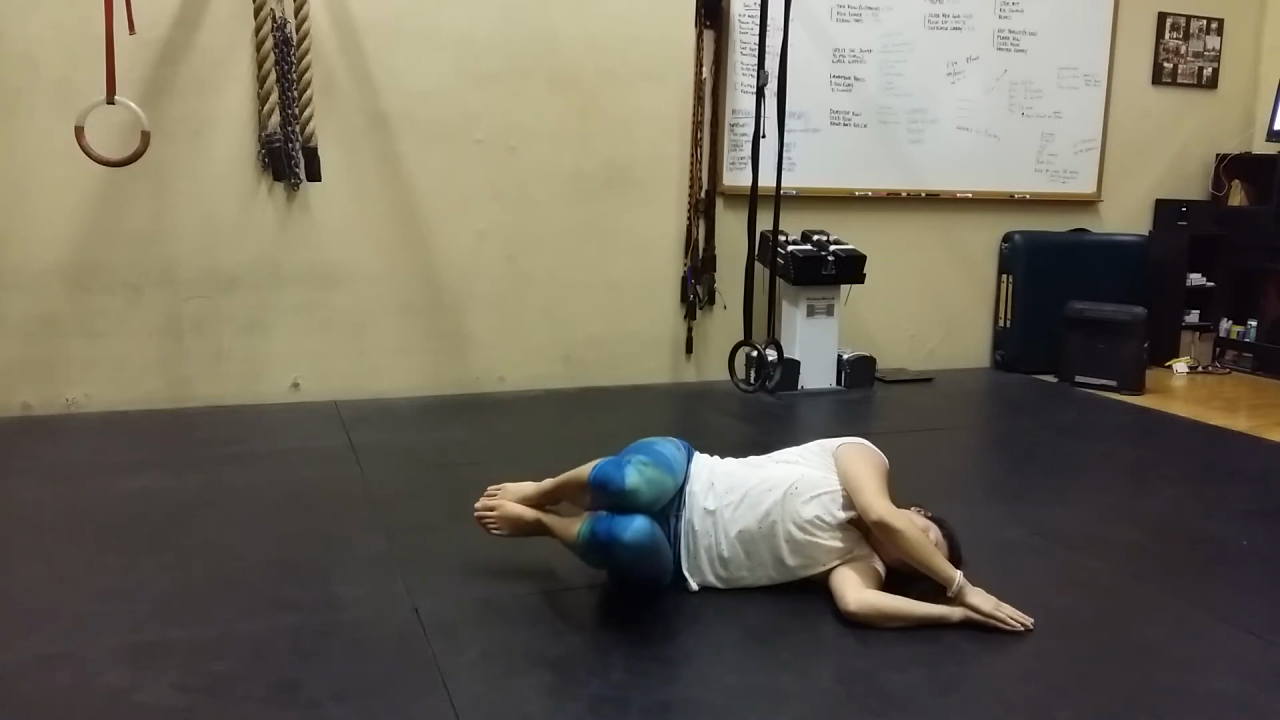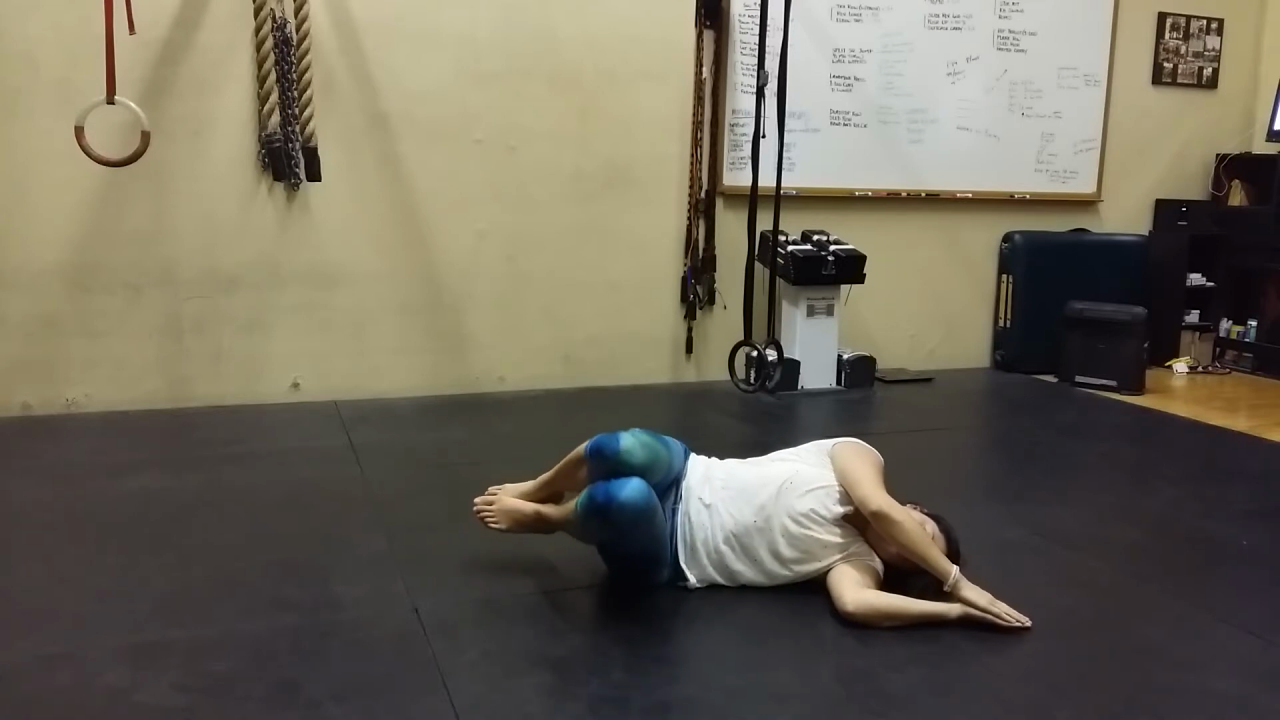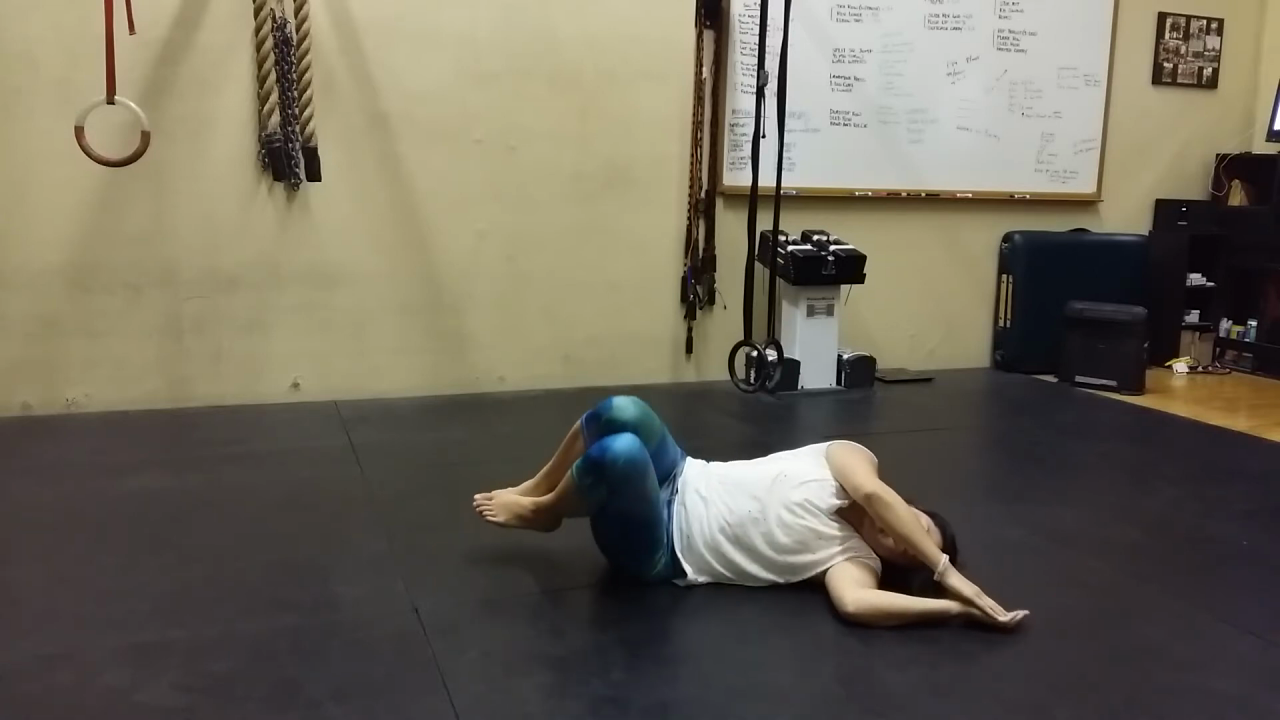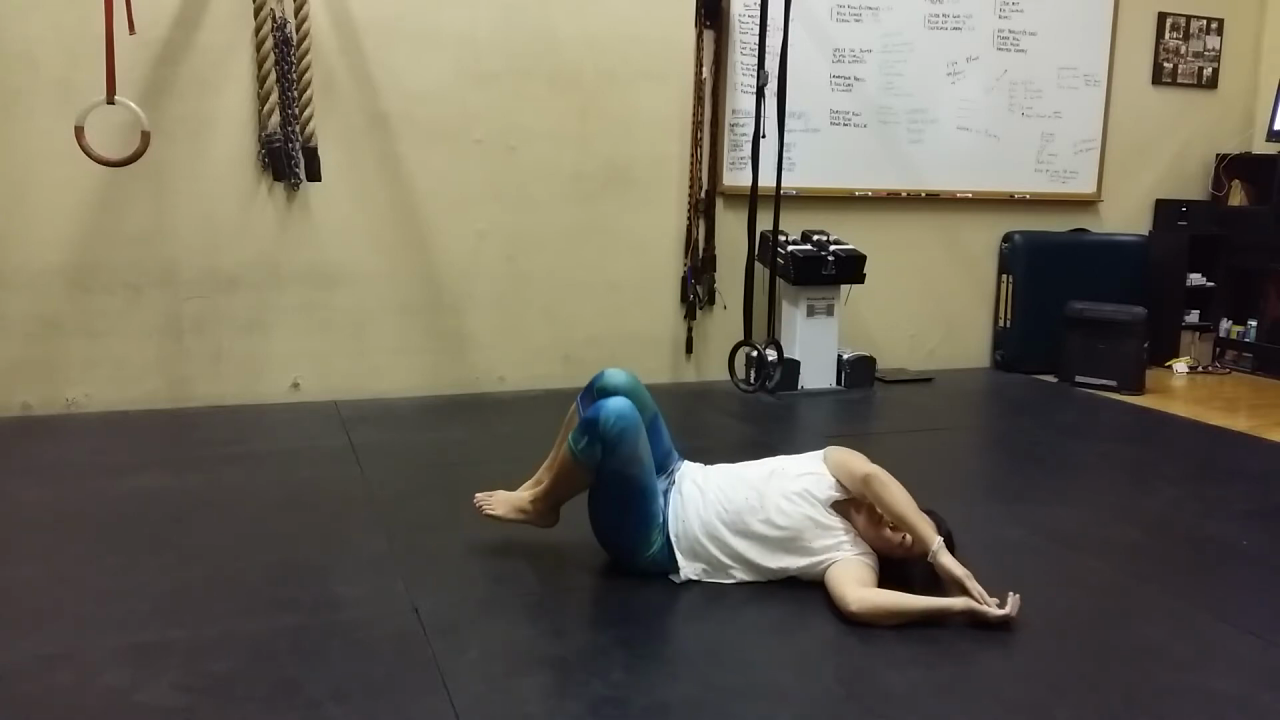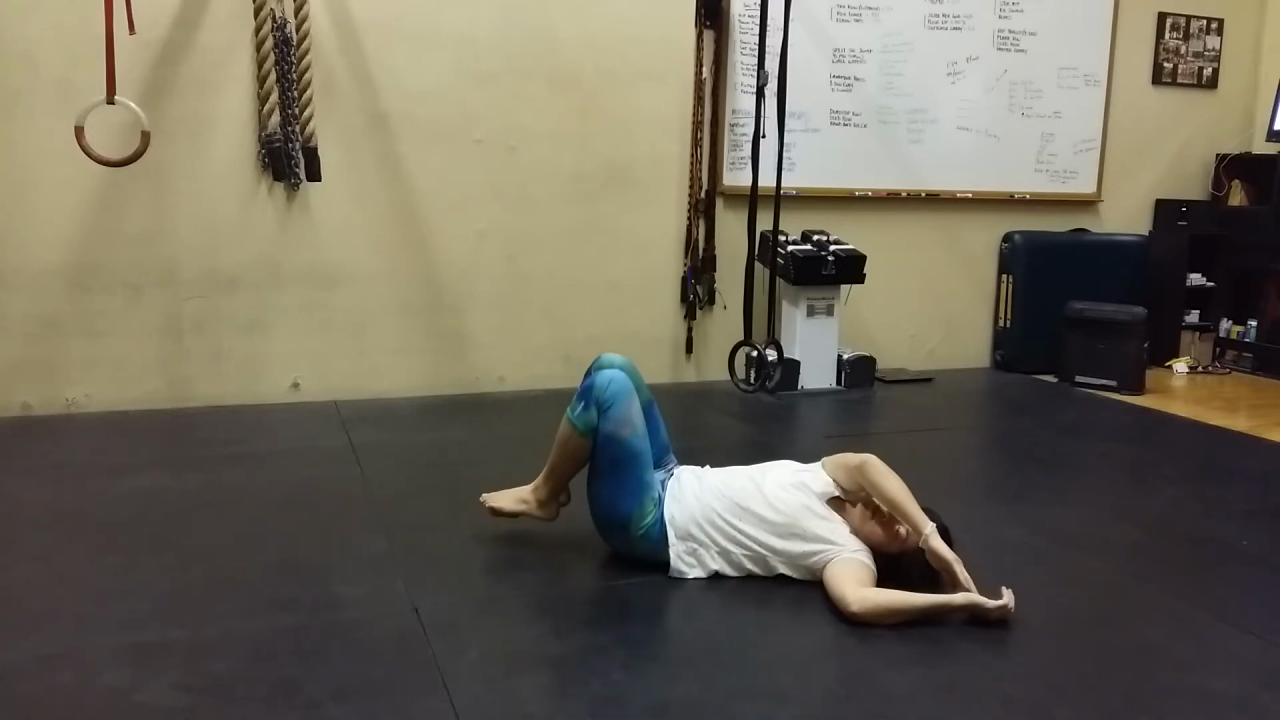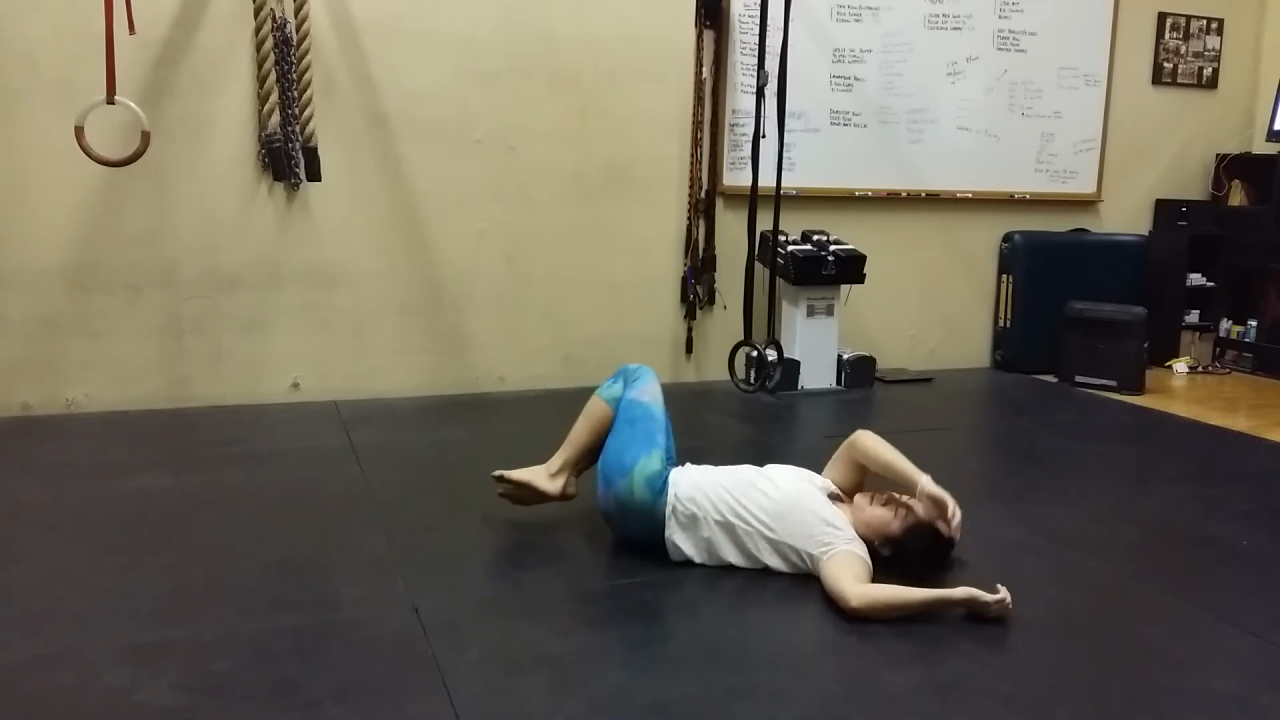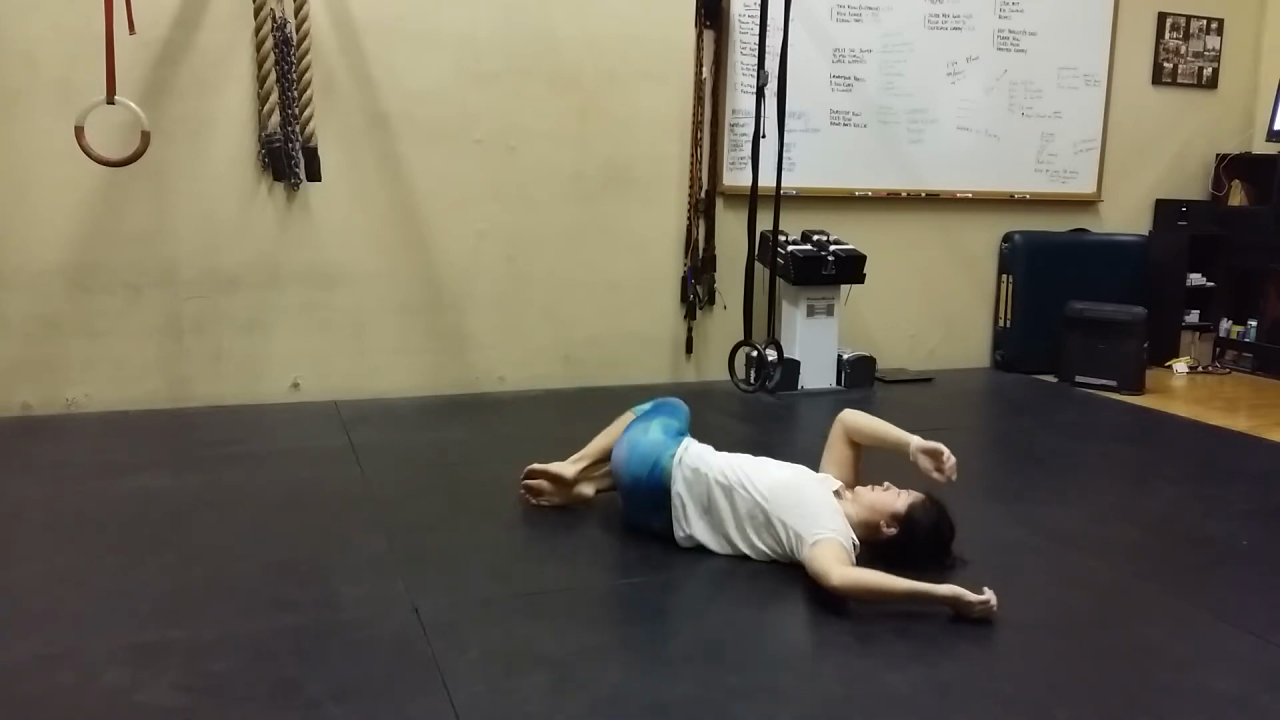
dt=0.4s
person 1, frame 1
left shoulder: (859, 561)
right shoulder: (862, 455)
left elbow: (858, 604)
right elbow: (882, 515)
left wrist: (957, 613)
right wrist: (962, 586)
left hip: (674, 564)
right hip: (681, 480)
left knee: (633, 537)
right knee: (639, 482)
left ankle: (542, 522)
right ankle: (539, 495)
person 1, frame 2
left shoulder: (859, 561)
right shoulder: (858, 456)
left elbow: (855, 604)
right elbow: (879, 507)
left wrist: (957, 609)
right wrist: (957, 581)
left hip: (668, 561)
right hip: (680, 483)
left knee: (628, 500)
right knee: (630, 450)
left ankle: (543, 519)
right ankle: (537, 496)
person 1, frame 3
left shoulder: (855, 559)
right shoulder: (852, 459)
left elbow: (856, 603)
right elbow: (874, 493)
left wrist: (957, 603)
right wrist: (946, 569)
left hip: (662, 554)
right hip: (679, 484)
left knee: (622, 453)
right knee: (622, 413)
left ankle: (541, 513)
right ankle: (537, 490)
person 1, frame 4
left shoulder: (853, 555)
right shoulder: (837, 472)
left elbow: (858, 603)
right elbow: (872, 475)
left wrist: (960, 604)
right wrist: (940, 550)
left hip: (656, 543)
right hip: (676, 485)
left knee: (614, 417)
right knee: (614, 385)
left ankle: (540, 506)
right ankle: (540, 487)
person 1, frame 5
left shoulder: (850, 554)
right shoulder: (832, 487)
left elbow: (859, 603)
right elbow: (866, 464)
left wrist: (960, 601)
right wrist: (931, 532)
left hip: (652, 528)
right hip: (671, 487)
left knee: (608, 386)
right knee: (613, 369)
left ankle: (543, 496)
right ankle: (547, 490)
person 1, frame 6
left shoulder: (845, 548)
right shoulder: (834, 495)
left elbow: (855, 597)
right elbow: (859, 442)
left wrist: (955, 596)
right wrist: (922, 481)
left hip: (648, 504)
right hip: (670, 489)
left knee: (635, 378)
right knee: (637, 377)
left ankle: (554, 474)
right ankle: (560, 475)
person 1, frame 7
left shoulder: (834, 536)
right shoulder: (837, 490)
left elbow: (838, 579)
right elbow: (844, 421)
left wrist: (940, 592)
right wrist: (912, 444)
right hip: (662, 501)
left ankle: (576, 468)
right ankle: (580, 479)
